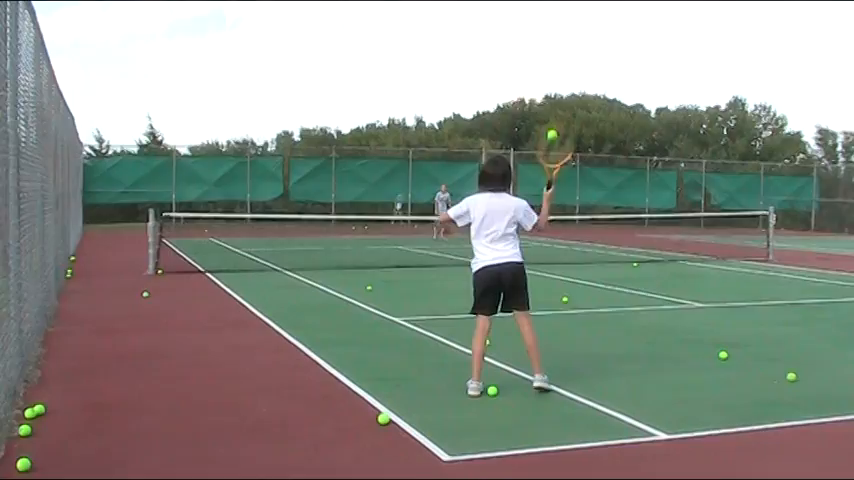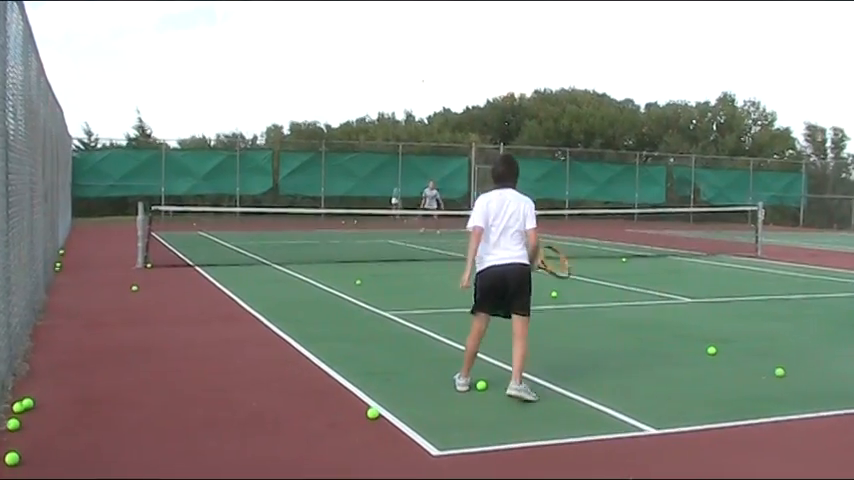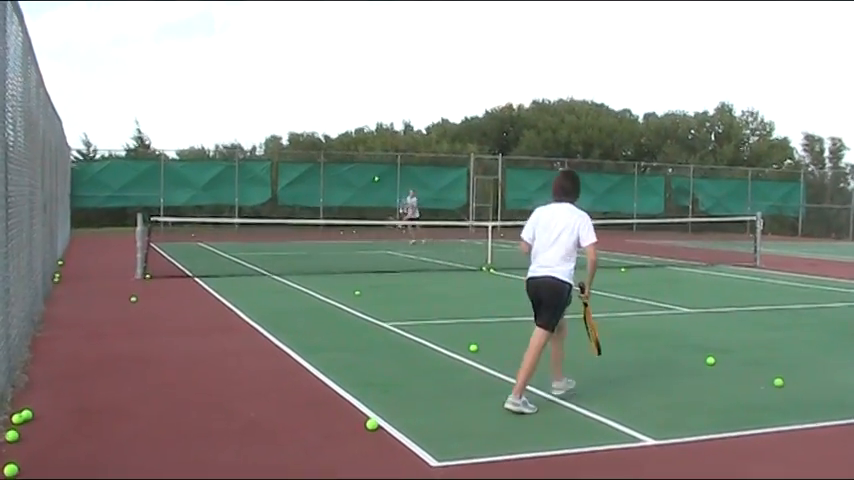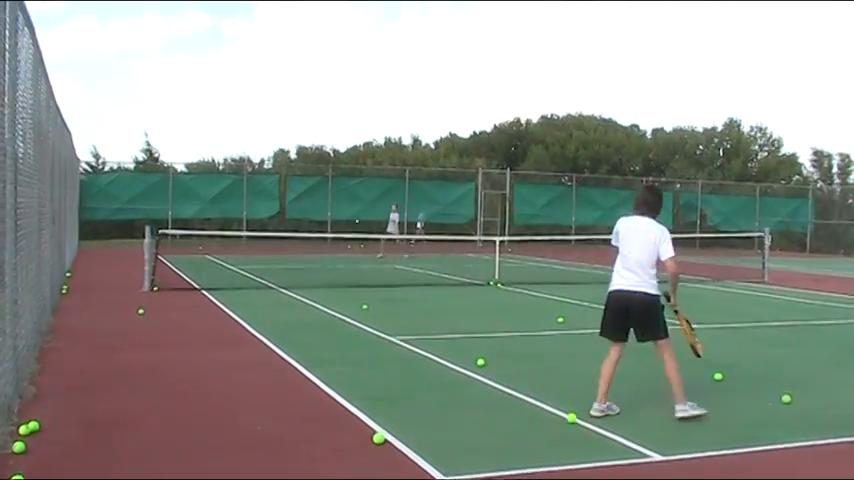
dt=0.5s
person 1, frame 1
left shoulder: (473, 202)
right shoulder: (518, 204)
left elbow: (444, 219)
right elbow: (540, 225)
left wrist: (464, 222)
right wrist: (547, 199)
left hip: (485, 269)
right hip: (513, 266)
left knee: (482, 327)
right knee: (524, 321)
left ankle: (475, 382)
right ankle: (539, 376)
person 1, frame 2
left shoulder: (484, 200)
right shoulder: (525, 202)
left elbow: (475, 233)
right elbow: (533, 241)
left wrist: (468, 269)
right wrist: (530, 263)
left hip: (489, 268)
right hip: (518, 268)
left knee: (479, 325)
right knee: (520, 329)
left ankle: (463, 377)
right ankle: (516, 382)
person 1, frame 3
left shoulder: (540, 212)
right shoulder: (581, 217)
left elbow: (525, 248)
right elbow: (592, 256)
right wrist: (589, 285)
left hip: (534, 279)
right hip: (558, 282)
left knee: (558, 328)
right knee: (539, 340)
left ankle: (558, 381)
right ankle: (516, 396)
person 1, frame 4
left shoulder: (622, 223)
right shoulder: (660, 231)
right elbow: (672, 269)
right wrist: (673, 293)
left hip: (617, 293)
right hip: (646, 295)
left knee: (615, 350)
right knee: (665, 350)
left ankle: (600, 403)
right ankle: (681, 404)
